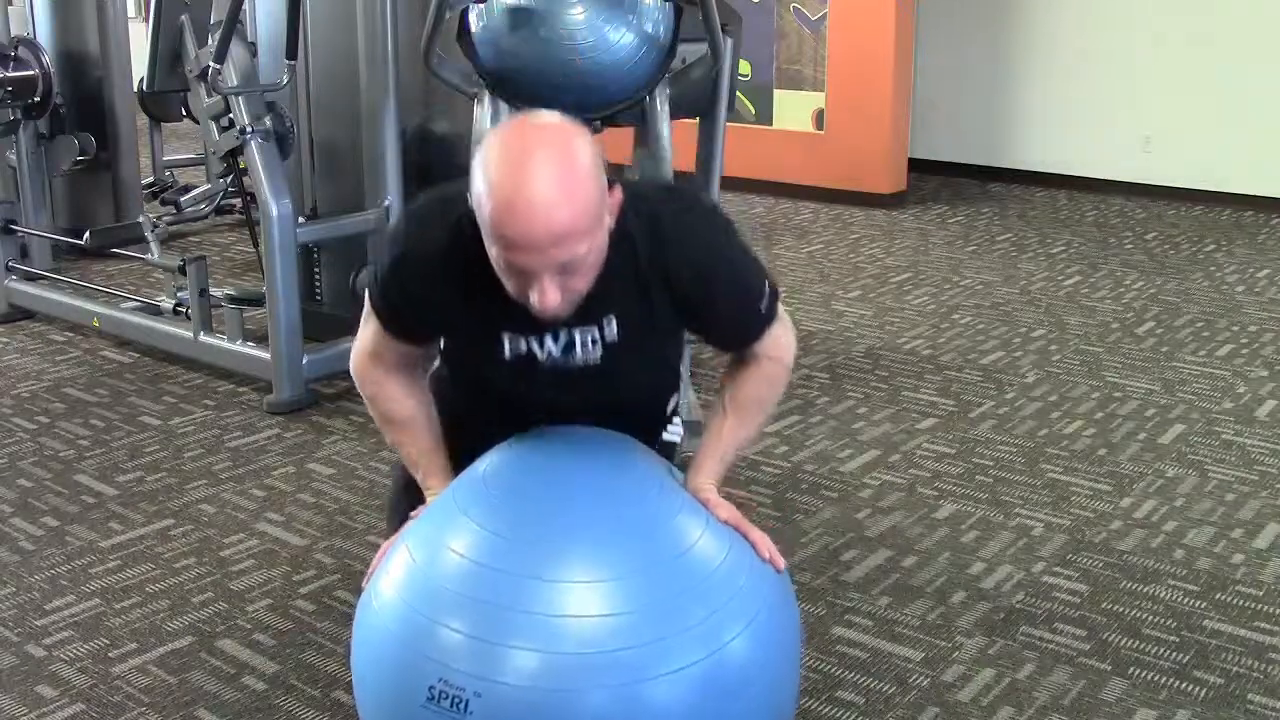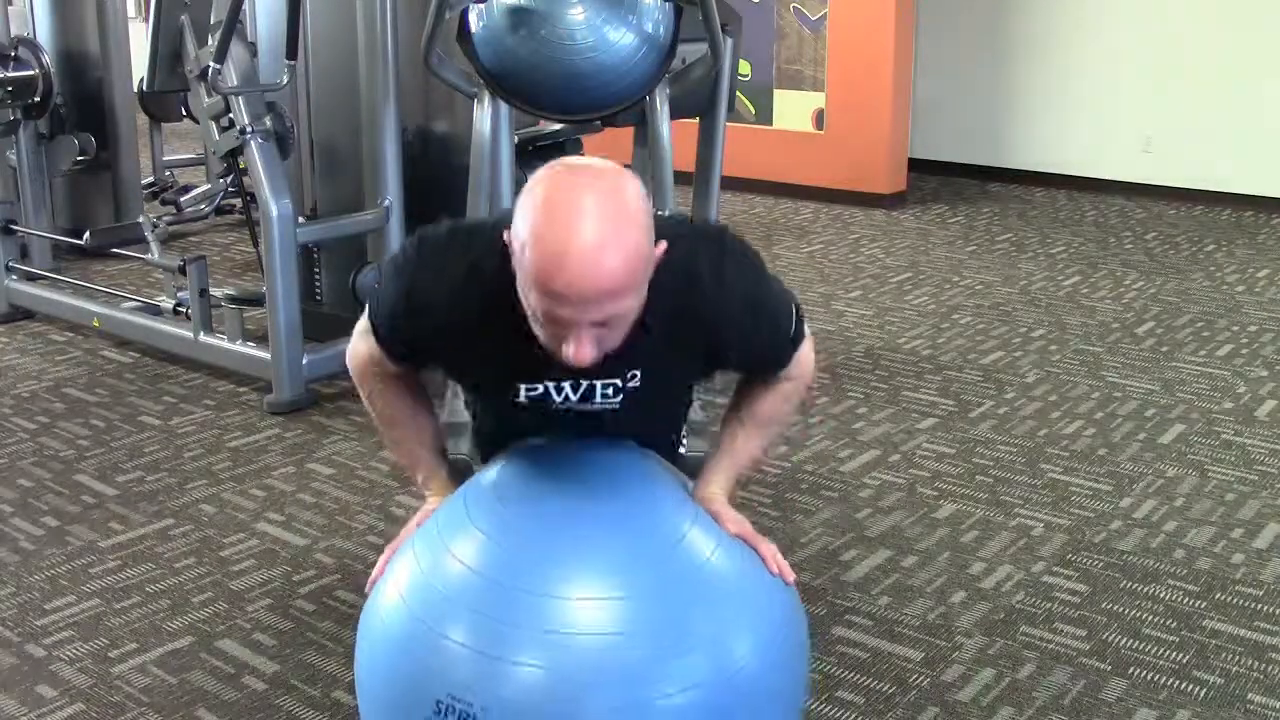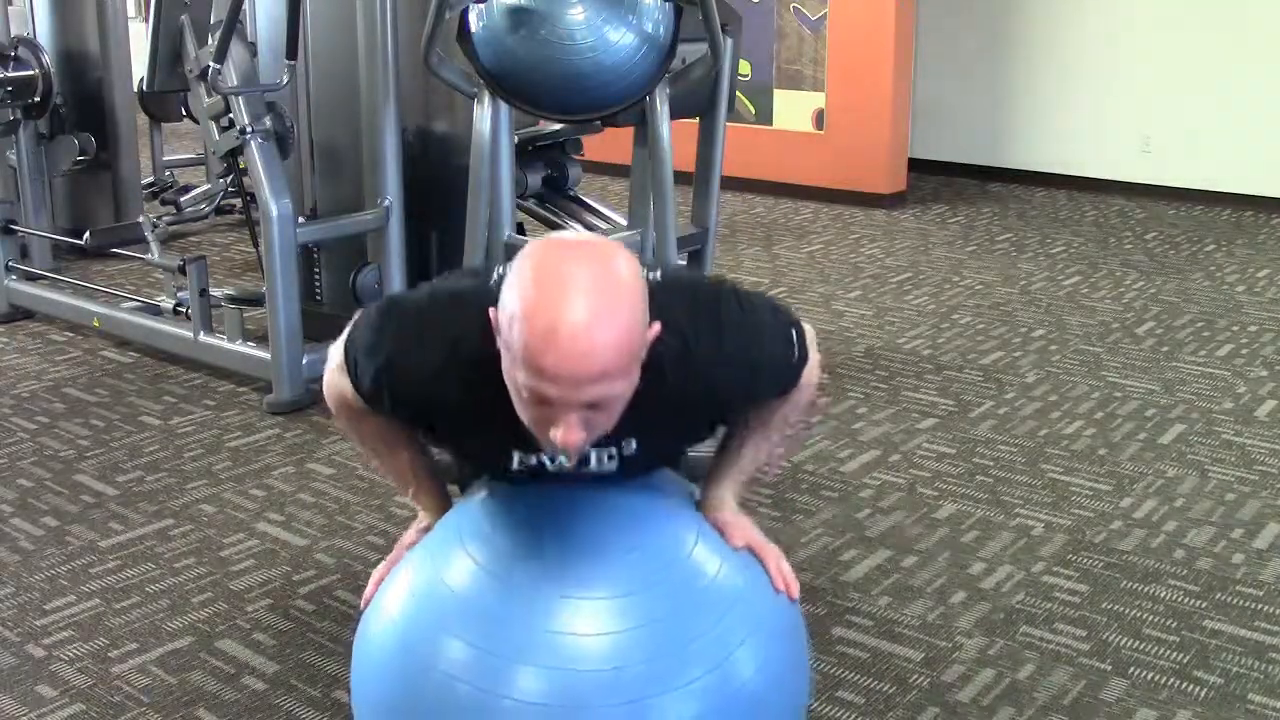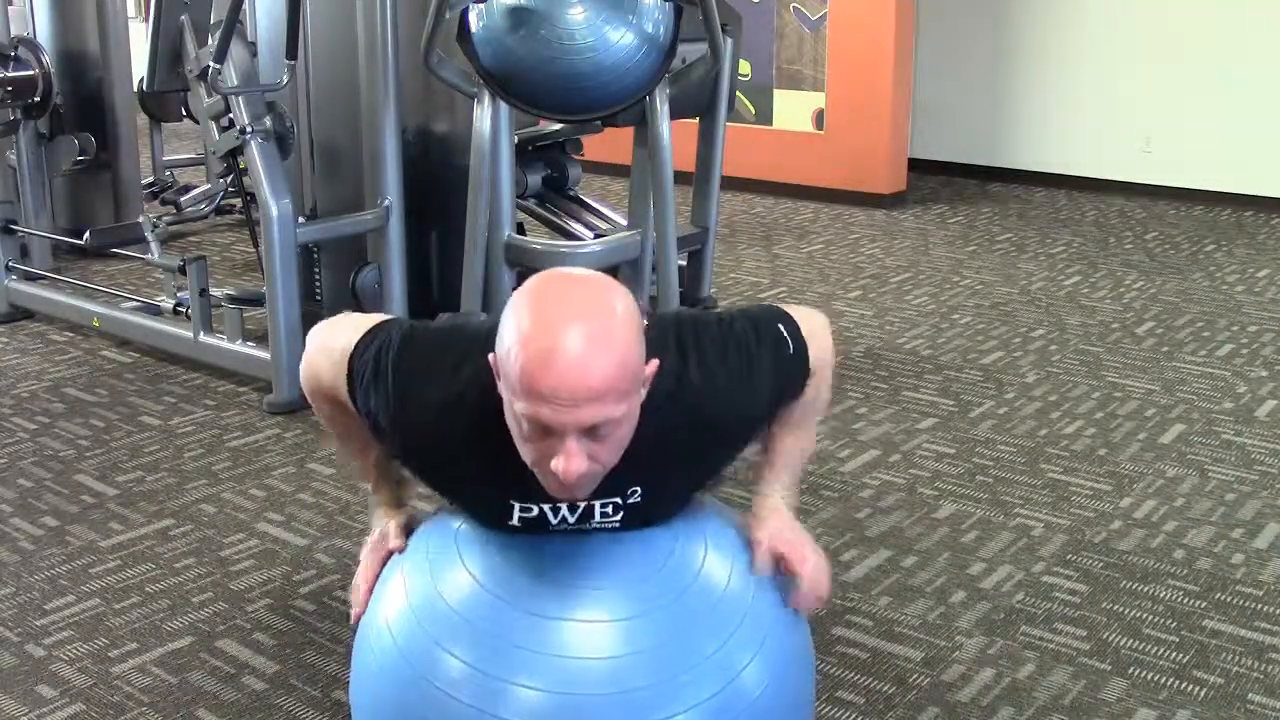
dt=1s
person 1, frame 1
left shoulder: (682, 236)
right shoulder: (430, 243)
left elbow: (769, 351)
right elbow: (381, 363)
left wrist: (703, 483)
right wrist: (439, 494)
person 1, frame 2
left shoulder: (715, 276)
right shoulder: (439, 274)
left elbow: (790, 368)
right elbow: (374, 362)
left wrist: (713, 489)
right wrist: (437, 491)
person 1, frame 3
left shoulder: (715, 337)
right shoulder: (423, 344)
left elbow: (798, 370)
right elbow: (347, 386)
left wrist: (721, 499)
right wrist: (432, 509)
person 1, frame 4
left shoulder: (714, 379)
right shoulder: (428, 387)
left elbow: (813, 337)
right elbow: (321, 353)
left wrist: (774, 502)
right wrist: (388, 505)
